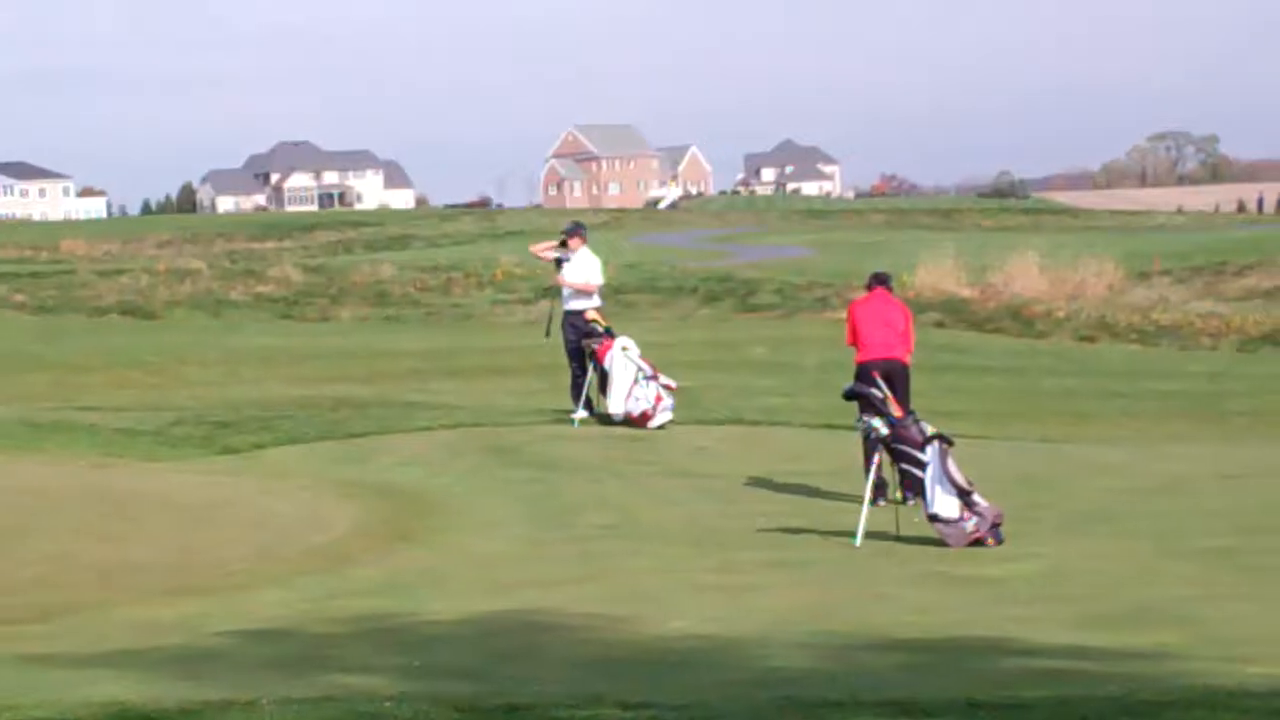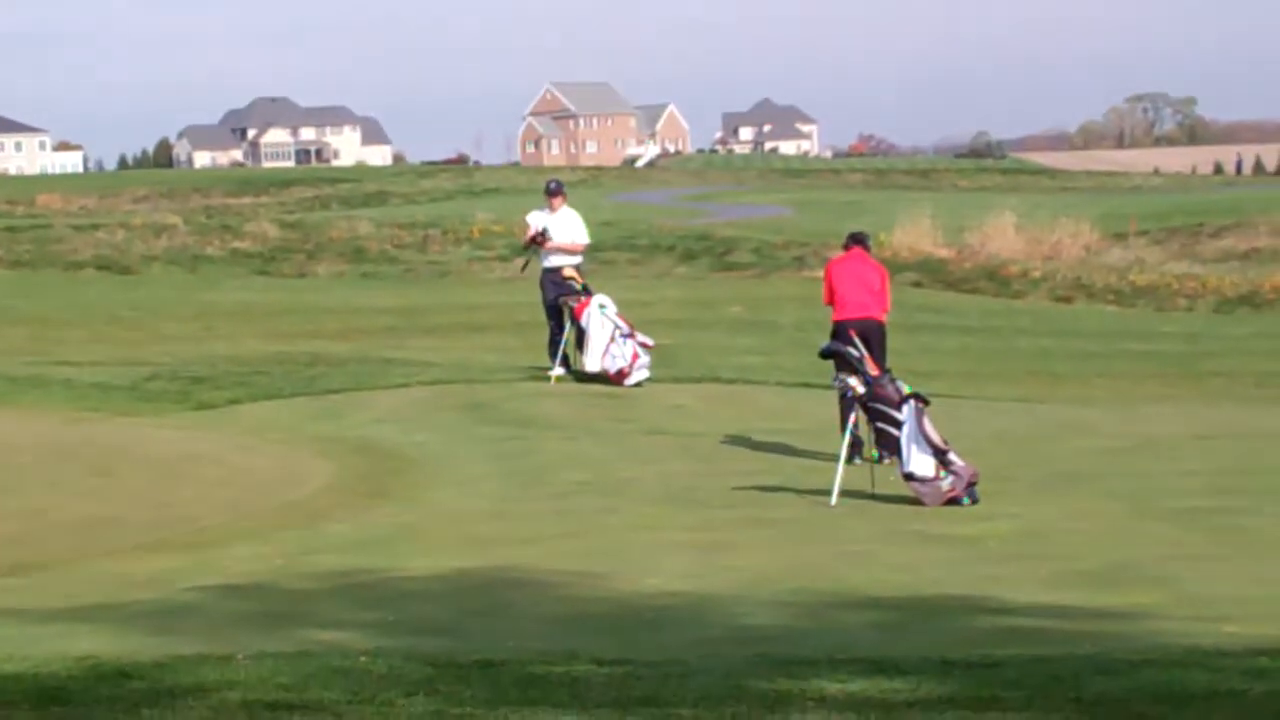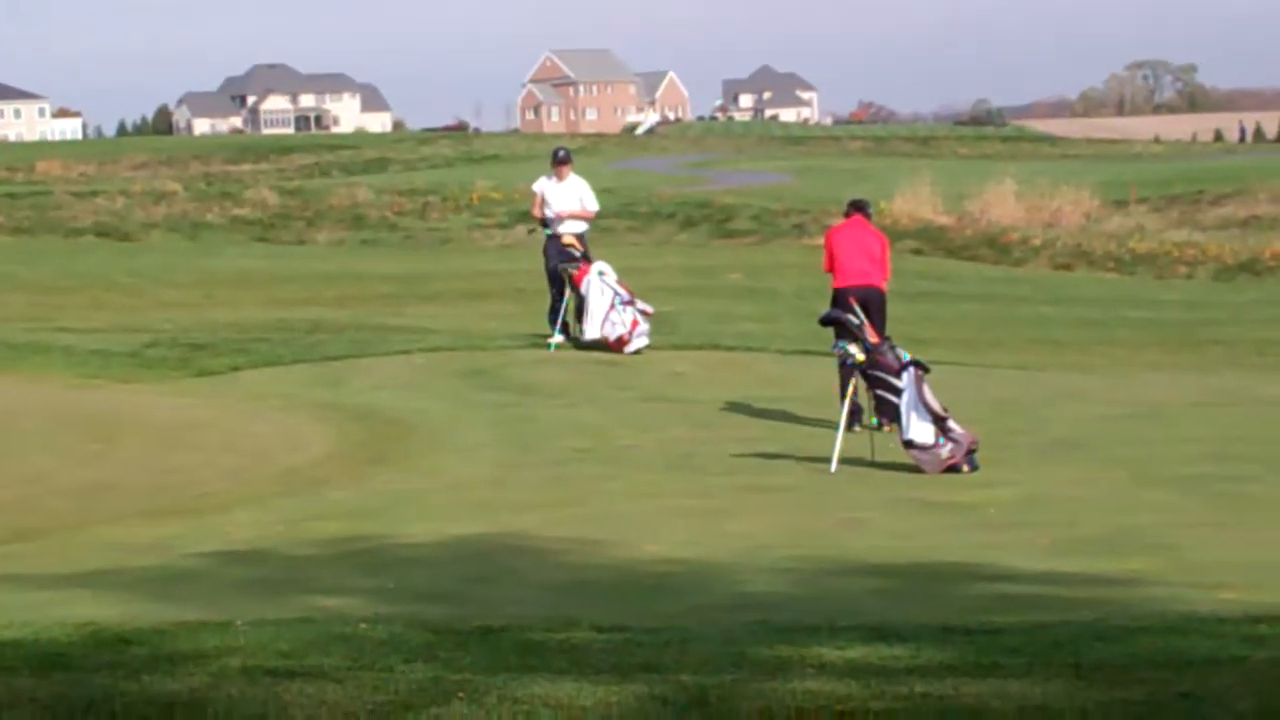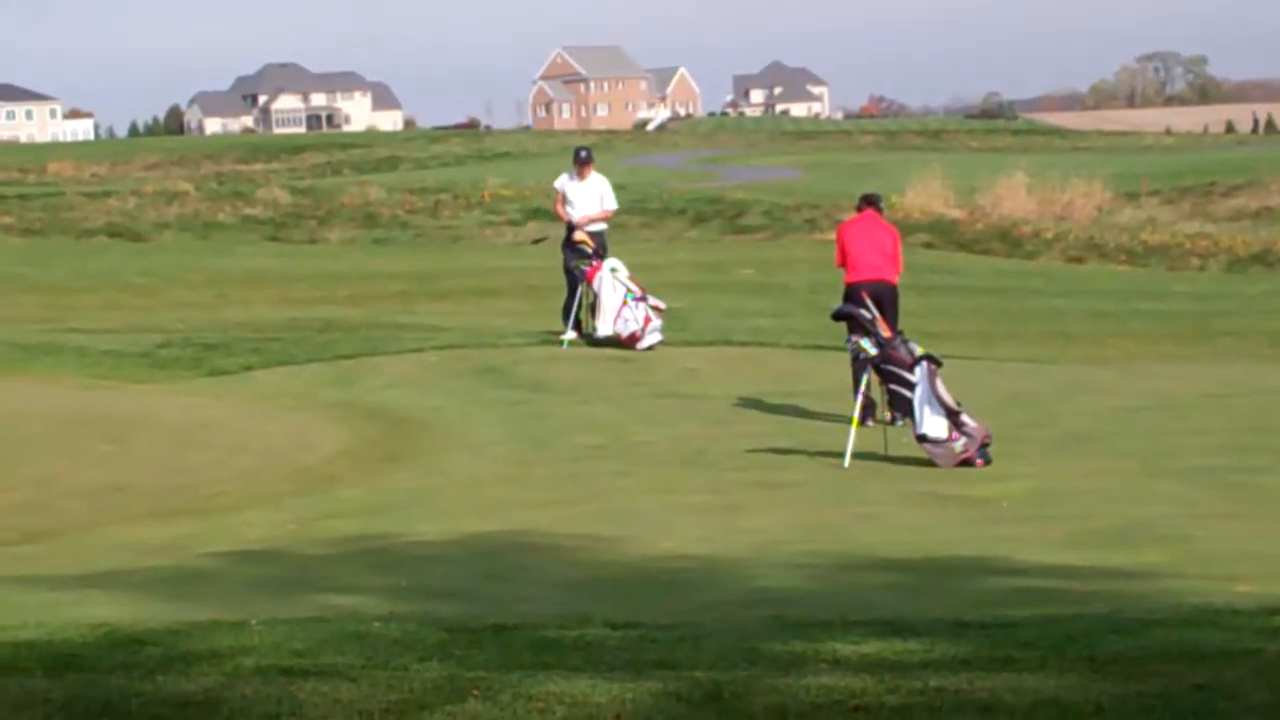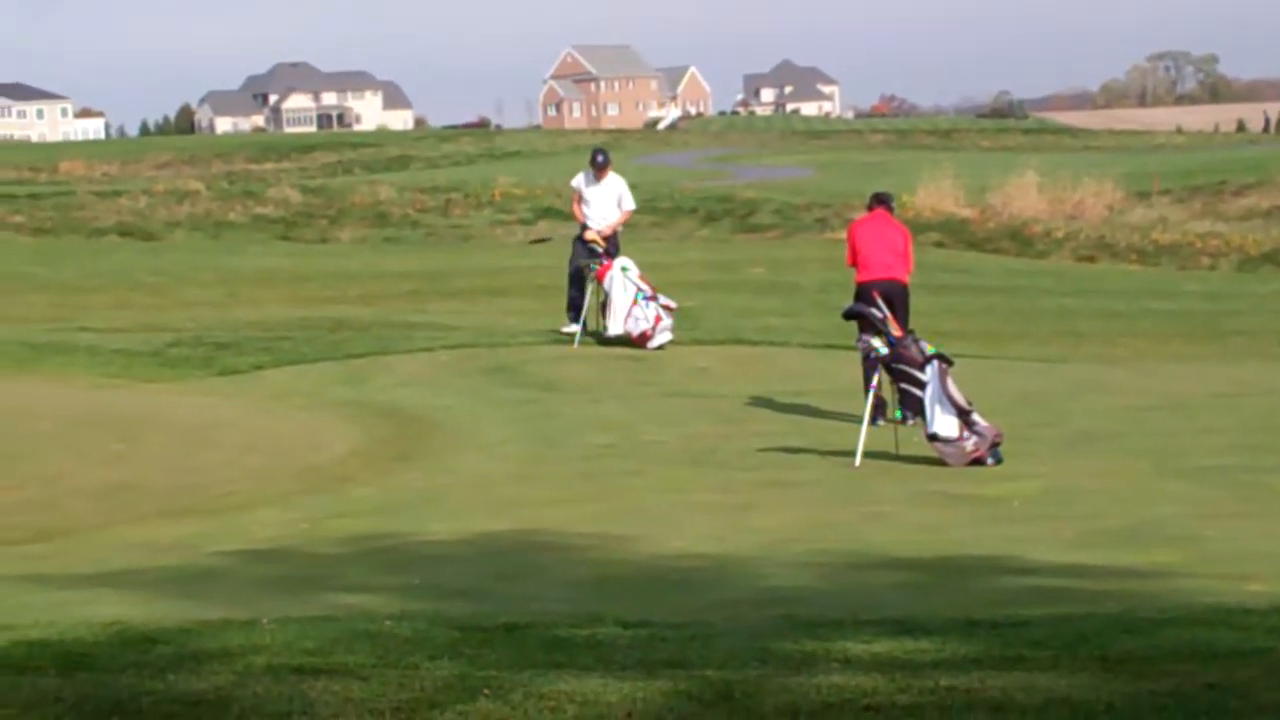
dt=0.3s
person 1, frame 1
left shoulder: (856, 306)
right shoulder: (901, 307)
left elbow: (851, 340)
right elbow: (909, 345)
left hip: (868, 365)
right hip: (897, 365)
left ankle: (878, 491)
right ankle: (910, 489)
person 1, frame 2
left shoulder: (833, 266)
right shoulder: (878, 267)
left elbow: (828, 299)
right elbow: (886, 305)
left hip: (845, 325)
right hip: (874, 325)
left ankle: (854, 449)
person 1, frame 3
left shoulder: (833, 233)
right shoulder: (879, 235)
left elbow: (828, 267)
right elbow: (886, 272)
left hip: (845, 291)
right hip: (874, 292)
left ankle: (853, 417)
person 1, frame 4
left shoulder: (845, 227)
right shoulder: (891, 229)
left elbow: (840, 261)
right elbow: (898, 266)
left hip: (857, 287)
right hip: (886, 287)
left knee: (860, 349)
left ankle: (867, 411)
right ankle: (897, 410)
person 1, frame 5
left shoulder: (856, 227)
right shoulder: (901, 228)
left elbow: (851, 261)
right elbow: (909, 266)
left hip: (868, 286)
right hip: (897, 286)
left ankle: (877, 411)
right ankle: (908, 409)
person 2, frame 1
left shoulder: (591, 259)
right shoulder: (562, 255)
left elbow: (592, 287)
right elbow: (533, 250)
left wrist: (567, 283)
right wrist: (559, 244)
left hip: (589, 314)
right hip: (569, 315)
right knee: (576, 363)
right ankle: (583, 406)
person 2, frame 2
left shoulder: (573, 217)
right shoulder: (538, 216)
left elbow: (581, 246)
right elbow: (526, 242)
left wrist: (556, 244)
right wrist: (533, 238)
left hip: (571, 271)
right hip: (549, 273)
right knee: (554, 319)
right ankle: (560, 363)
person 2, frame 3
left shoulder: (580, 184)
right shoulder: (543, 183)
left elbow: (591, 213)
right elbow: (535, 209)
left wrist: (569, 212)
right wrist: (542, 219)
left hip: (576, 239)
right hip: (553, 240)
right knee: (556, 286)
right ankle: (559, 330)
person 2, frame 4
left shoulder: (601, 182)
right shoulder: (564, 180)
left elbow: (609, 212)
right elbow: (558, 205)
left wrist: (587, 218)
right wrist: (567, 221)
left hip: (595, 236)
right hip: (573, 236)
right knee: (572, 281)
right ankle: (572, 327)
person 2, frame 5
left shoulder: (619, 183)
right shoulder: (582, 178)
left elbow: (628, 211)
right elbow: (575, 204)
left wrist: (611, 227)
right wrist: (582, 223)
left hip: (609, 237)
right hip: (586, 234)
right knee: (576, 273)
right ankle: (575, 320)
